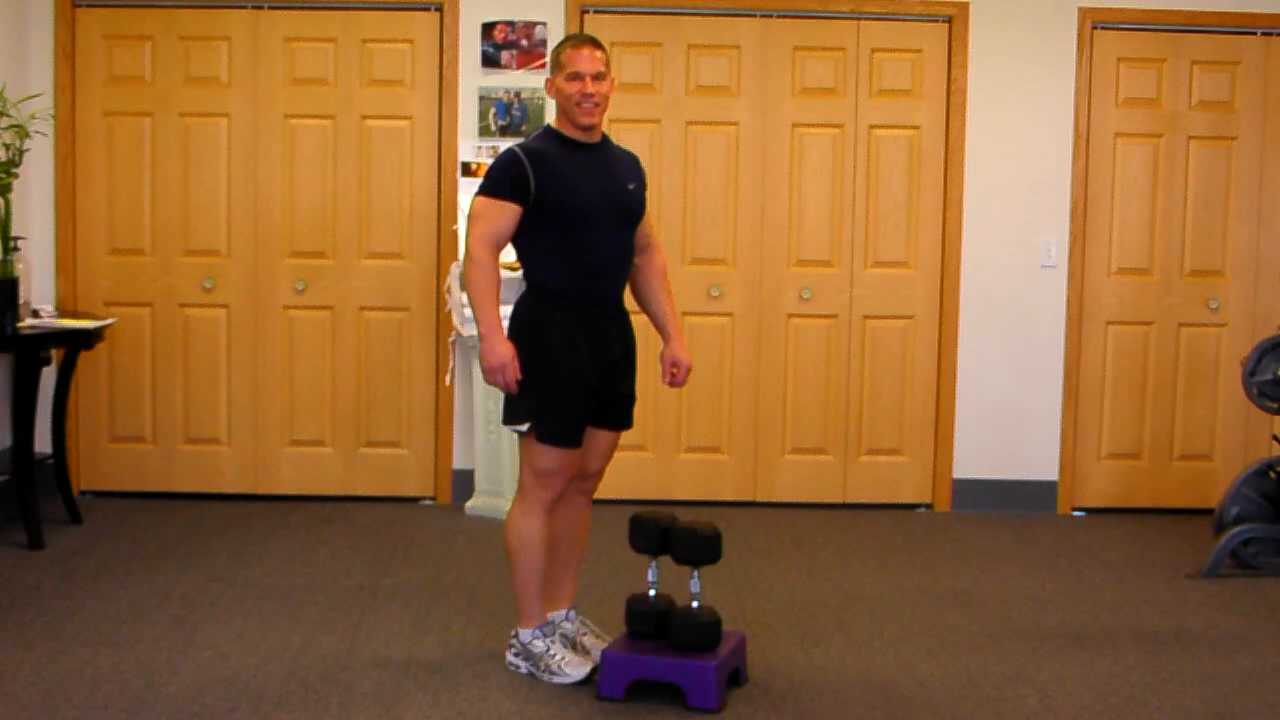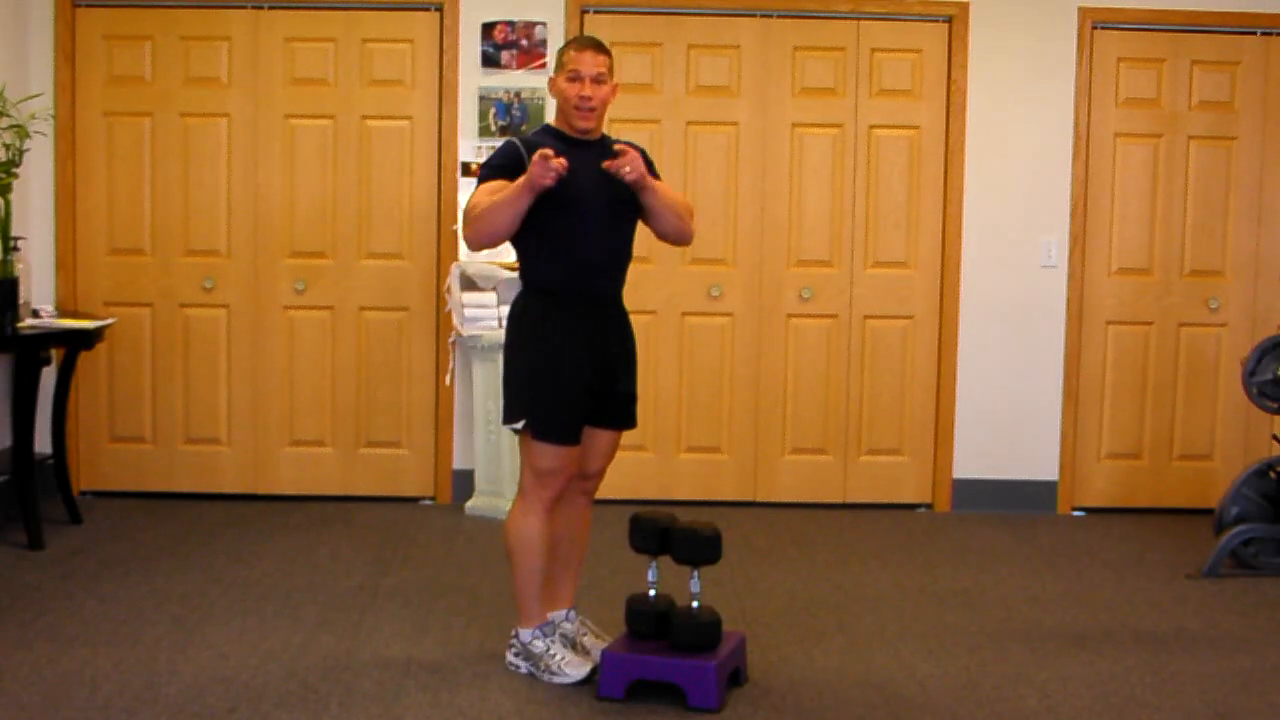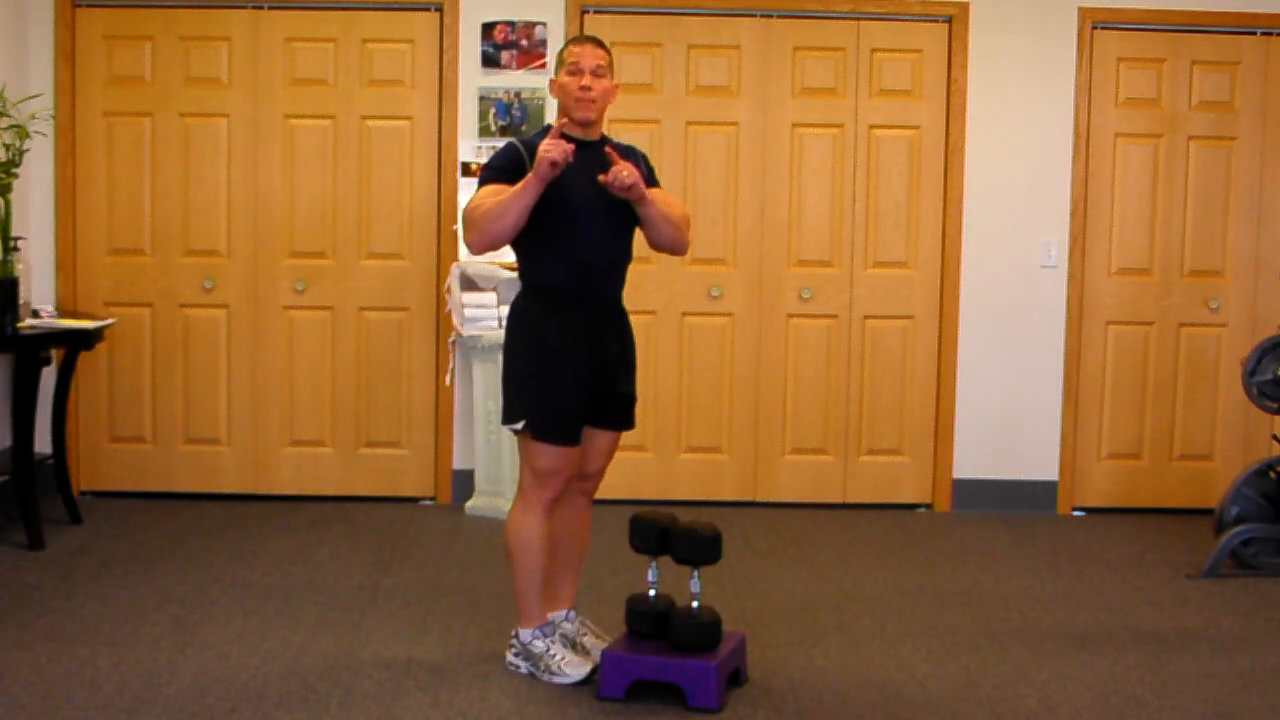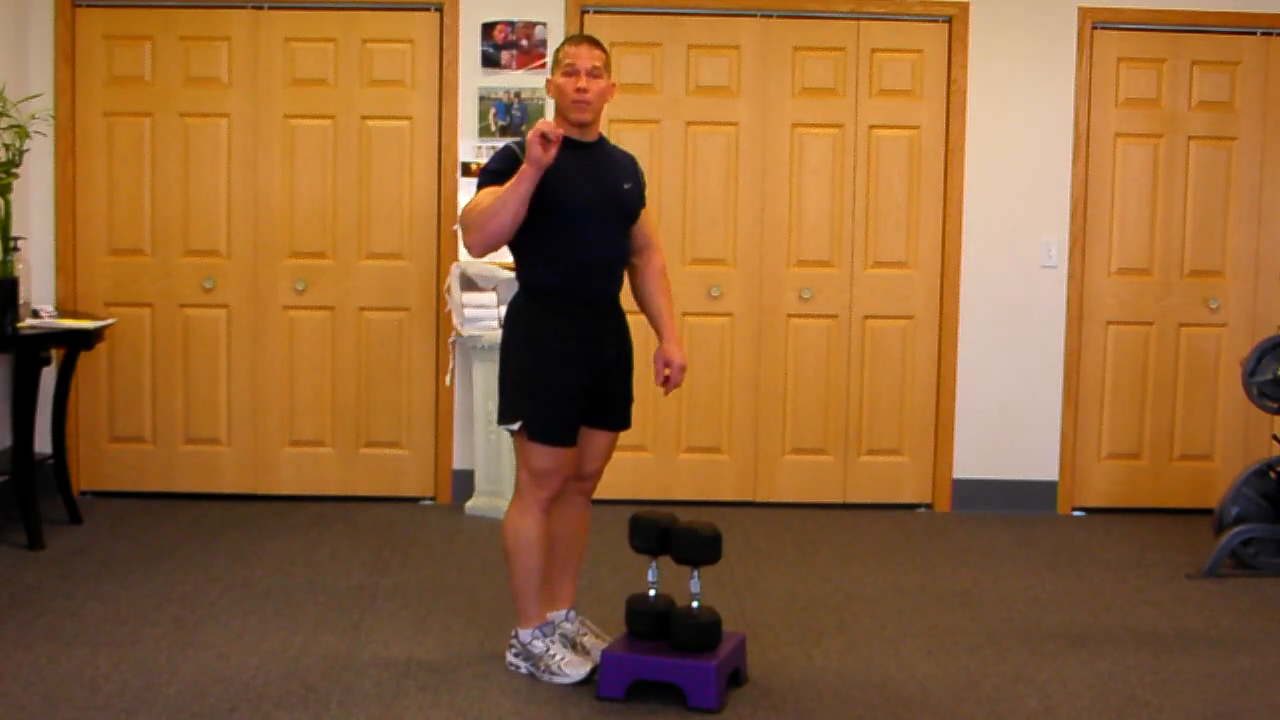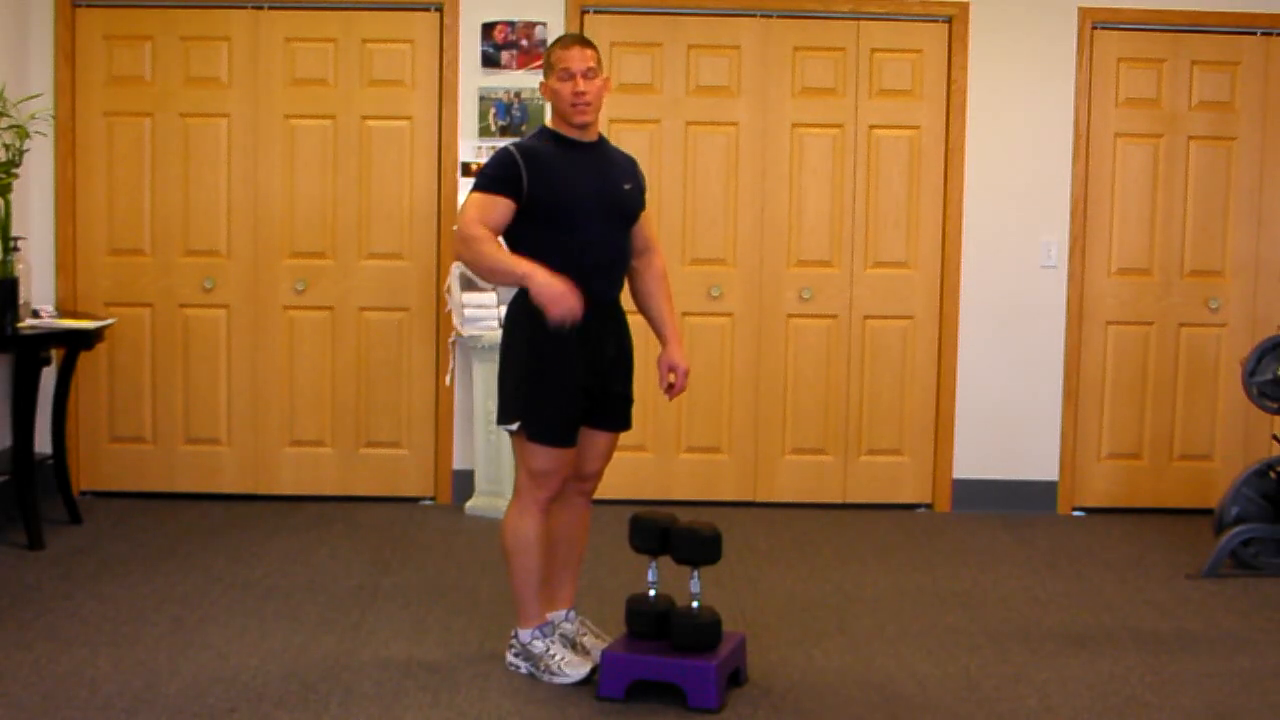
dt=1s
person 1, frame 1
left shoulder: (626, 165)
right shoulder: (524, 161)
left elbow: (646, 254)
right elbow: (480, 249)
left wrist: (673, 335)
right wrist: (492, 333)
left hip: (610, 333)
right hip: (551, 333)
left knee: (582, 483)
right knee: (543, 487)
left ankle: (562, 615)
right ankle: (528, 636)
person 1, frame 2
left shoulder: (629, 156)
right shoulder: (522, 151)
left elbow: (682, 230)
right elbow: (477, 232)
left wrist: (643, 184)
right wrist: (530, 185)
left hip: (609, 326)
right hip: (548, 326)
left knee: (584, 481)
right knee: (543, 484)
left ankle: (562, 615)
right ankle: (528, 635)
person 1, frame 3
left shoulder: (631, 159)
right shoulder: (522, 152)
left elbow: (678, 239)
right elbow: (478, 235)
left wrist: (637, 192)
right wrist: (538, 176)
left hip: (610, 327)
right hip: (547, 327)
left knee: (584, 482)
right knee: (543, 486)
left ankle: (563, 615)
right ankle: (528, 636)
person 1, frame 4
left shoulder: (624, 166)
right shoulder: (520, 155)
left elbow: (646, 254)
right elbow: (477, 239)
left wrist: (669, 336)
right wrist: (532, 170)
left hip: (608, 332)
right hip: (545, 331)
left knee: (581, 483)
right knee: (540, 487)
left ankle: (563, 615)
right ankle: (528, 635)
person 1, frame 5
left shoulder: (623, 166)
right shoulder: (519, 160)
left elbow: (645, 258)
right elbow: (470, 237)
left wrist: (671, 340)
right wrist: (534, 275)
left hip: (607, 332)
right hip: (548, 337)
left knee: (582, 483)
right knee: (540, 486)
left ankle: (562, 615)
right ankle: (528, 636)
